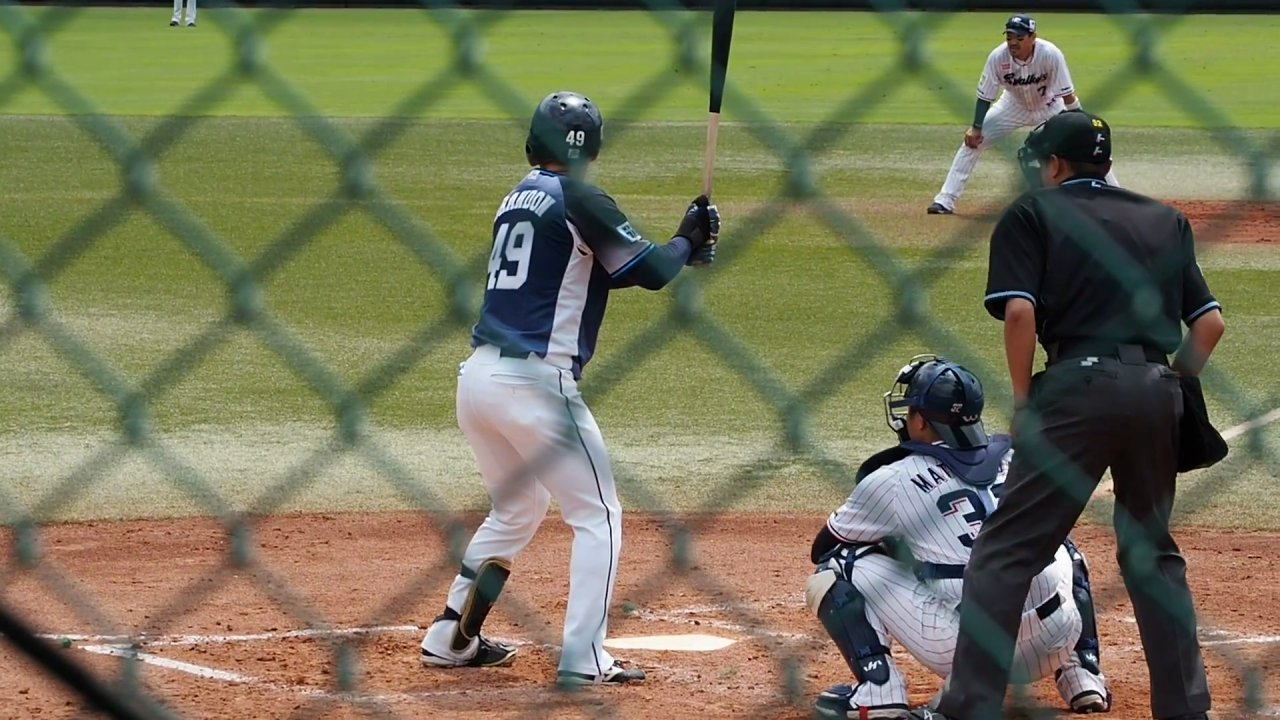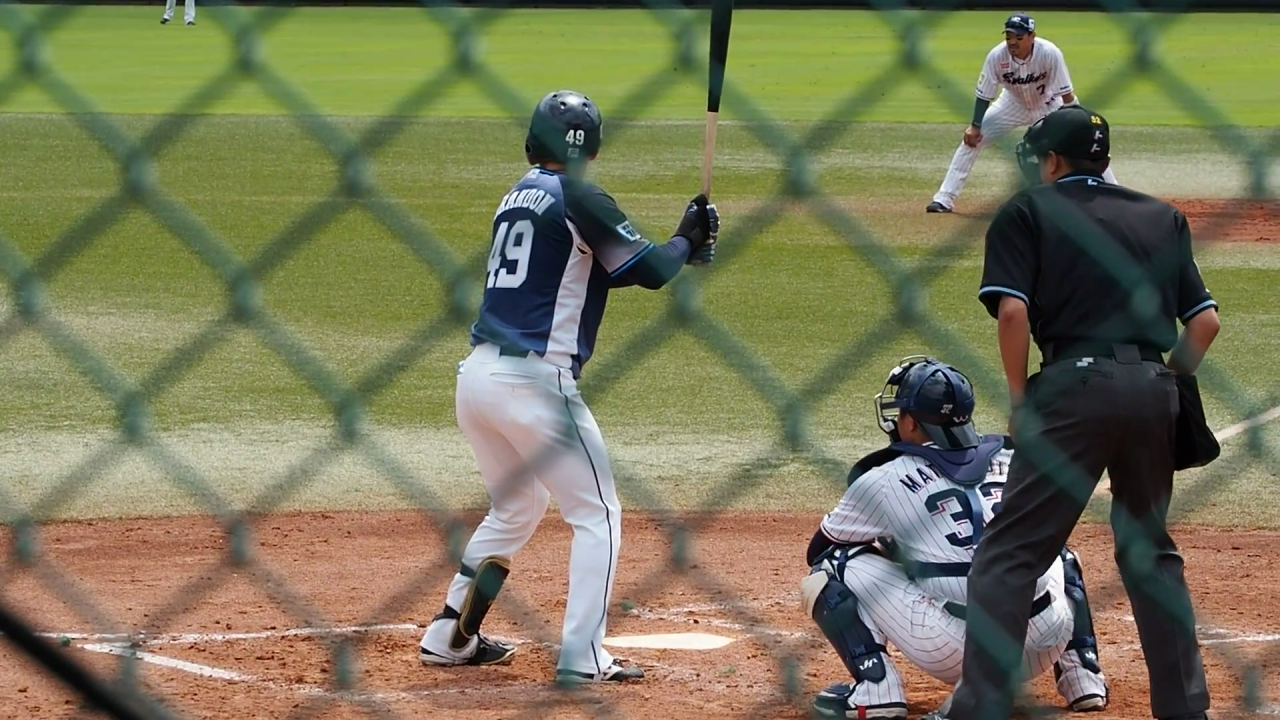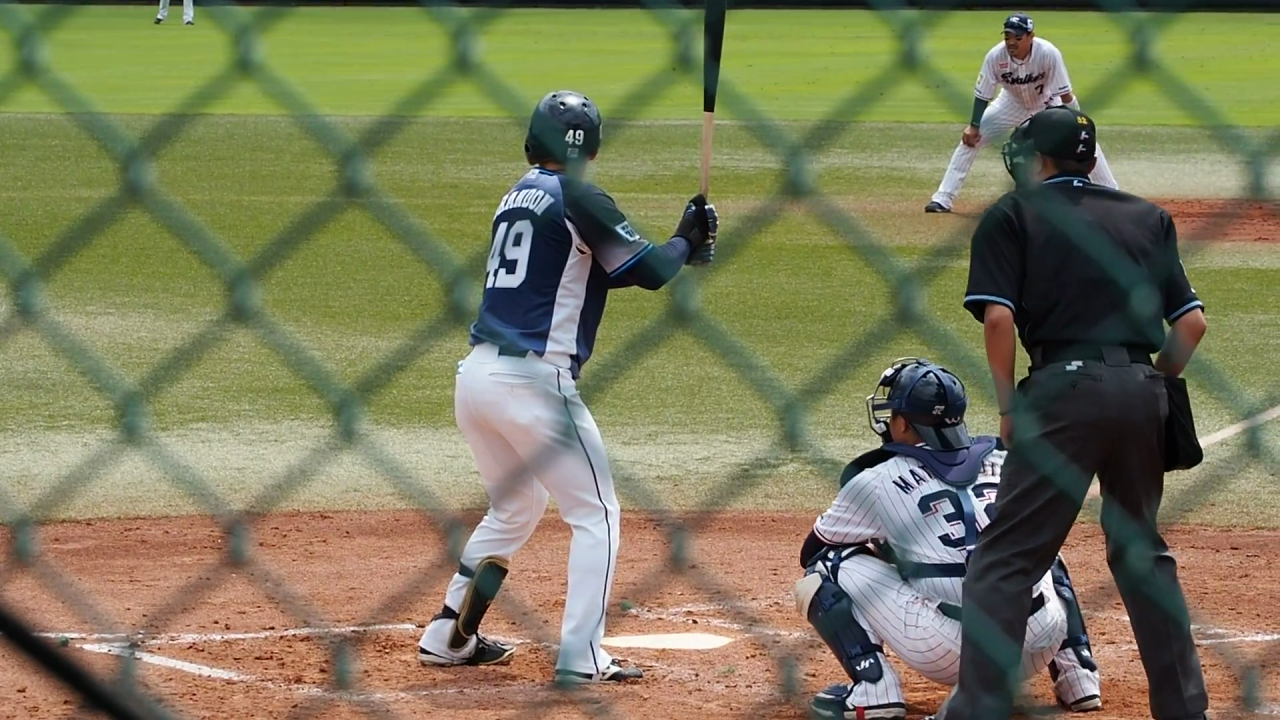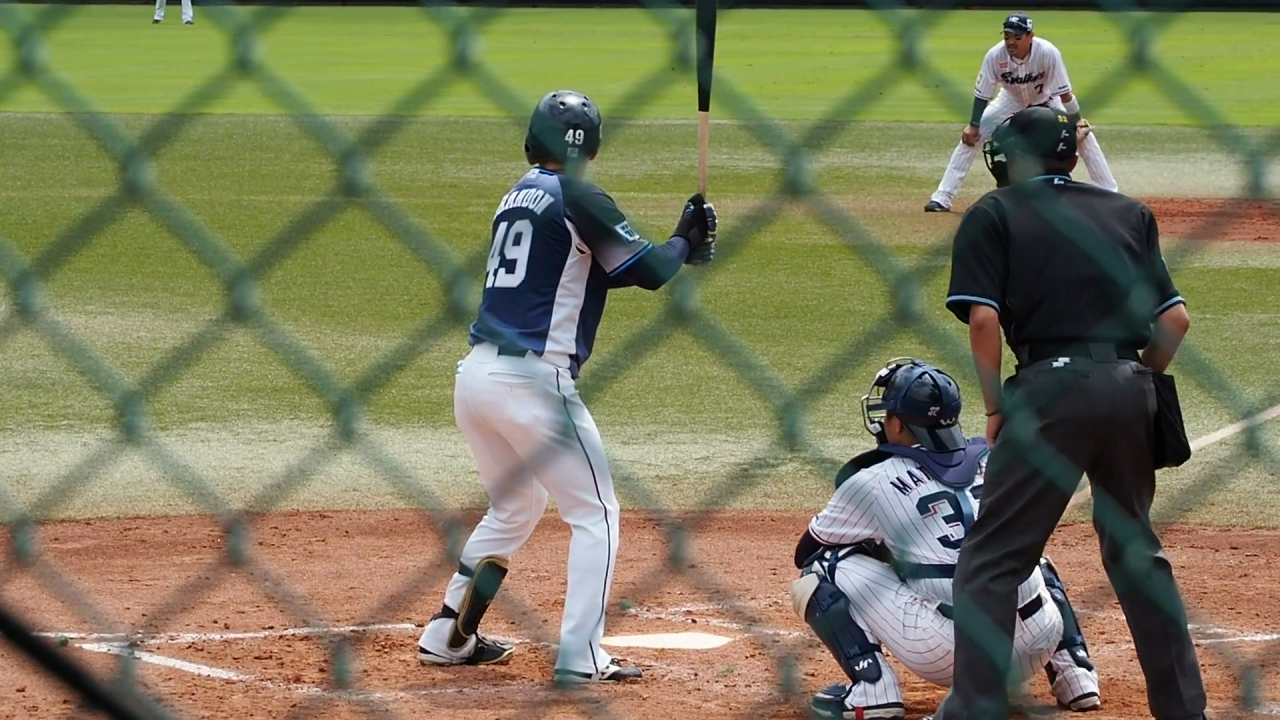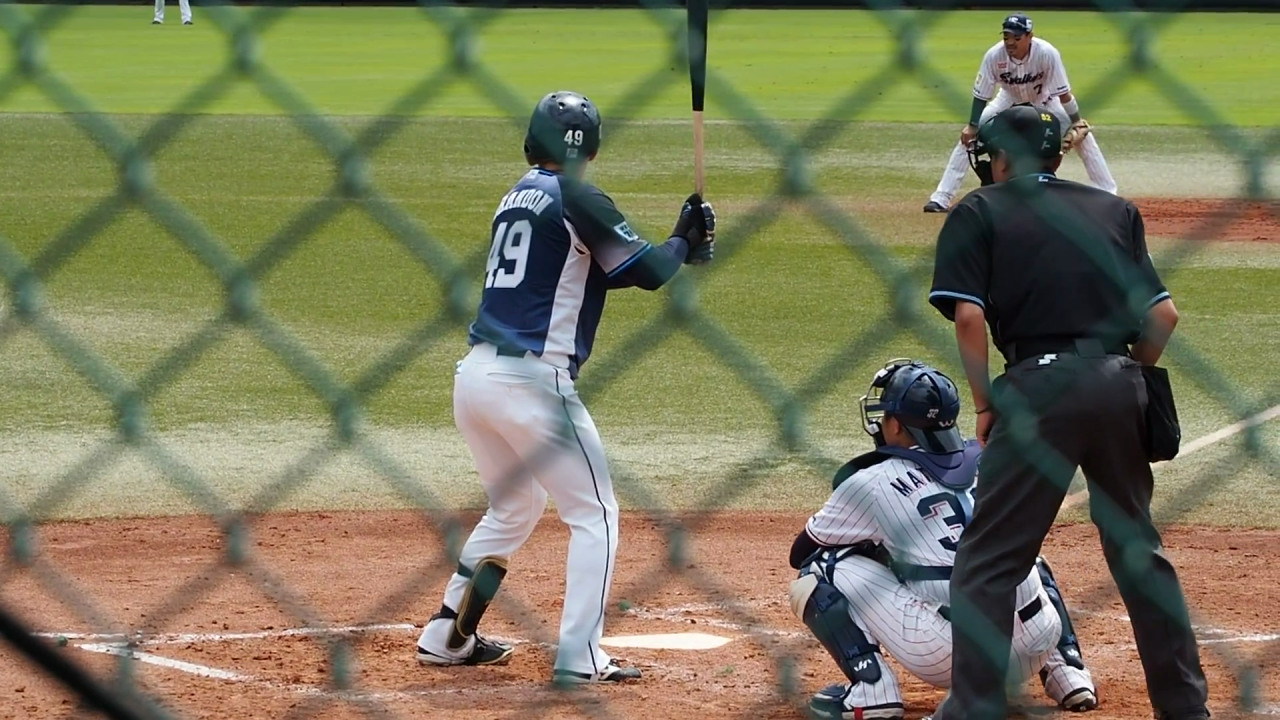
dt=0.1s
person 1, frame 1
left shoulder: (1030, 212)
right shoulder: (1165, 219)
left elbow: (1019, 313)
right elbow: (1209, 325)
left wrist: (1024, 401)
left hip: (1078, 385)
right hip: (1155, 389)
left knee: (1008, 548)
right knee: (1151, 552)
person 1, frame 2
left shoulder: (1025, 210)
right shoulder: (1162, 215)
left elbow: (1013, 312)
right elbow: (1205, 322)
left wrist: (1020, 402)
left hip: (1075, 387)
right hip: (1151, 389)
left knee: (1010, 551)
right knee: (1150, 551)
person 1, frame 3
left shoulder: (1011, 214)
right shoulder: (1147, 217)
left elbow: (998, 319)
right elbow: (1191, 324)
left wrist: (1008, 407)
left hip: (1062, 391)
right hip: (1141, 391)
left knee: (1004, 559)
right knee: (1143, 553)
person 1, frame 4
left shoulder: (994, 213)
right shoulder: (1130, 212)
left elbow: (983, 319)
right elbow: (1176, 319)
left wrist: (996, 408)
left hip: (1053, 388)
right hip: (1129, 389)
left knee: (993, 559)
right knee: (1137, 552)
person 1, frame 5
left shoulder: (979, 210)
right shoulder: (1115, 208)
left elbow: (967, 315)
right elbow: (1164, 315)
left wrist: (983, 405)
left hip: (1040, 384)
right hip: (1120, 383)
left knee: (990, 556)
right knee: (1138, 547)
person 2, frame 1
left shoulder: (517, 197)
right shoulder: (579, 201)
left elbow: (599, 268)
right elbow: (650, 272)
left wrist: (680, 245)
right wrist: (688, 240)
left hip: (479, 376)
right hip: (535, 383)
left knee: (515, 510)
right knee: (598, 515)
left ankle: (451, 637)
right ankle: (584, 659)
person 2, frame 2
left shoulder: (516, 196)
right shoulder: (578, 200)
left elbow: (602, 268)
right elbow: (650, 272)
left wrist: (678, 246)
right wrist: (687, 239)
left hip: (477, 374)
right hip: (534, 381)
left knee: (514, 509)
right knee: (597, 514)
left ankle: (450, 635)
right ankle: (582, 657)
person 2, frame 3
left shoulder: (516, 196)
right shoulder: (578, 200)
left elbow: (596, 266)
right elbow: (649, 272)
left wrist: (679, 245)
right wrist: (686, 241)
left hip: (477, 374)
right hip: (533, 380)
left knee: (513, 509)
right knee: (596, 513)
left ankle: (448, 636)
right ankle: (581, 657)
person 2, frame 4
left shoulder: (516, 195)
right shoulder: (579, 200)
left elbow: (599, 267)
right elbow: (649, 272)
left wrist: (678, 245)
right wrist: (685, 239)
left hip: (477, 374)
right hip: (533, 380)
left knee: (513, 508)
right knee: (596, 514)
left ankle: (448, 635)
right ankle: (580, 656)
person 2, frame 5
left shoulder: (517, 196)
right shoulder: (577, 200)
left elbow: (598, 267)
right elbow: (648, 273)
left wrist: (680, 245)
right wrist: (685, 240)
left hip: (476, 374)
right hip: (532, 380)
left knee: (513, 509)
right knee: (595, 513)
left ankle: (446, 635)
right ankle: (579, 657)
person 3, frame 1
left shoulder: (891, 479)
left elbow: (820, 549)
left wrist: (893, 550)
right hip: (1052, 646)
left knee: (834, 569)
right knee: (1061, 550)
left ankle: (879, 688)
right ankle: (1082, 674)
person 3, frame 2
left shoulder: (882, 480)
right shoulder: (1012, 460)
left elbow: (817, 551)
left wrist: (888, 550)
left hip: (958, 651)
right hip: (1045, 646)
left knee: (829, 570)
right knee: (1054, 550)
left ankle: (876, 688)
right ankle: (1082, 675)
person 3, frame 3
left shoulder: (875, 481)
right shoulder: (1005, 462)
left elbow: (810, 553)
left wrist: (884, 550)
left hip: (951, 653)
right hip: (1038, 646)
left knee: (823, 572)
left ankle: (873, 687)
right ankle: (1078, 671)
person 3, frame 4
left shoulder: (871, 482)
left elbow: (805, 553)
left wrist: (878, 546)
left hip: (949, 653)
right hip: (1034, 649)
left knee: (819, 572)
left ankle: (872, 687)
right ankle: (1074, 671)
person 3, frame 5
left shoulder: (871, 483)
left elbow: (800, 553)
left wrist: (873, 548)
left hip: (948, 655)
left knee: (817, 573)
left ankle: (871, 688)
right ankle: (1067, 672)
person 4, frame 1
left shoulder: (1051, 54)
right shoulder: (997, 57)
left elbow: (1067, 94)
right elbow: (985, 96)
right wrist: (976, 128)
left hip: (1049, 105)
right hip: (1014, 105)
right knee: (972, 140)
right ankle: (945, 199)
person 4, frame 2
left shoulder: (1050, 53)
right shoulder: (997, 56)
left elbow: (1066, 92)
right elbow: (984, 95)
right wrist: (975, 126)
left hip: (1048, 103)
right hip: (1013, 104)
right knee: (972, 139)
right ankle: (944, 198)
person 4, frame 3
left shoulder: (1048, 53)
right shoulder: (995, 56)
left elbow: (1065, 93)
right elbow: (982, 95)
right wrist: (973, 126)
left hip: (1047, 104)
right hip: (1011, 103)
right knee: (970, 138)
right ankle: (943, 198)
person 4, frame 4
left shoulder: (1048, 53)
right shoulder: (995, 55)
left elbow: (1064, 92)
right elbow: (982, 94)
left wrist: (1077, 123)
right wrist: (973, 126)
left hip: (1046, 102)
right hip: (1011, 103)
left knee: (1084, 137)
right knee: (970, 138)
right ankle: (942, 197)
person 4, frame 5
left shoulder: (1047, 53)
right shoulder: (994, 56)
left elbow: (1063, 92)
right elbow: (981, 94)
left wrist: (1076, 123)
right wrist: (972, 126)
left hip: (1045, 103)
right hip: (1009, 103)
left knee: (1083, 137)
right knee: (969, 138)
right ankle: (941, 198)
